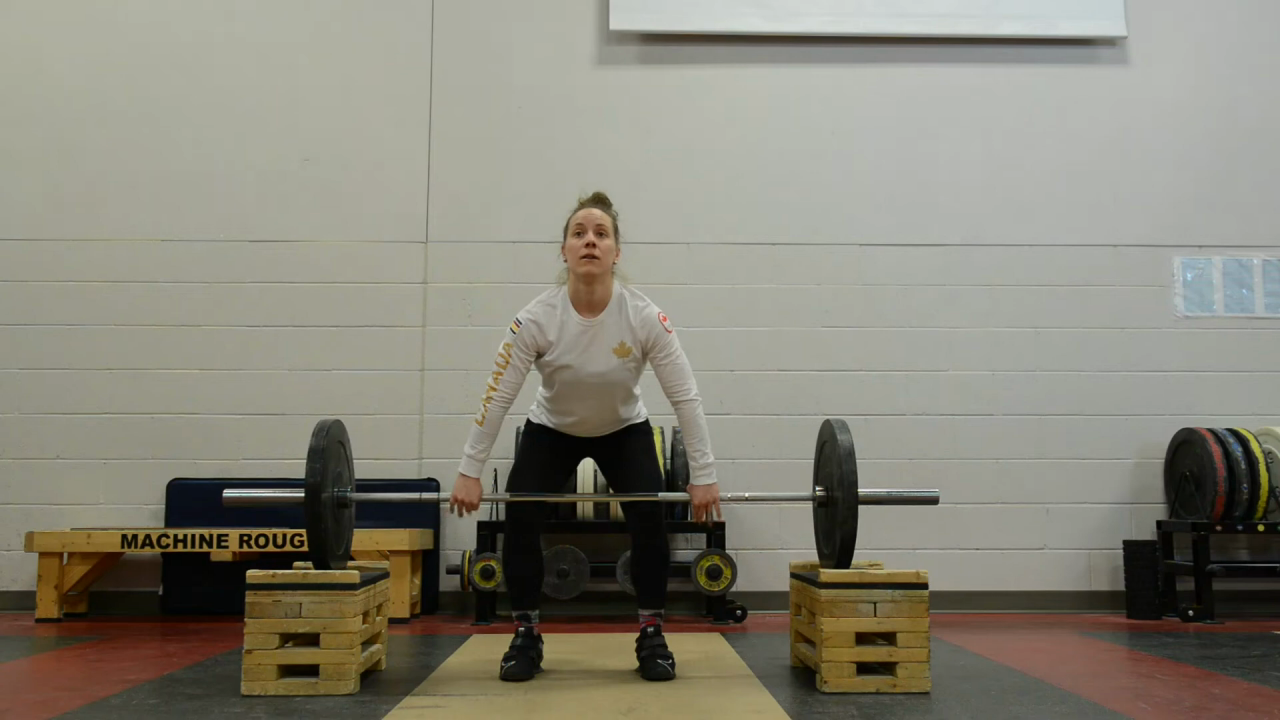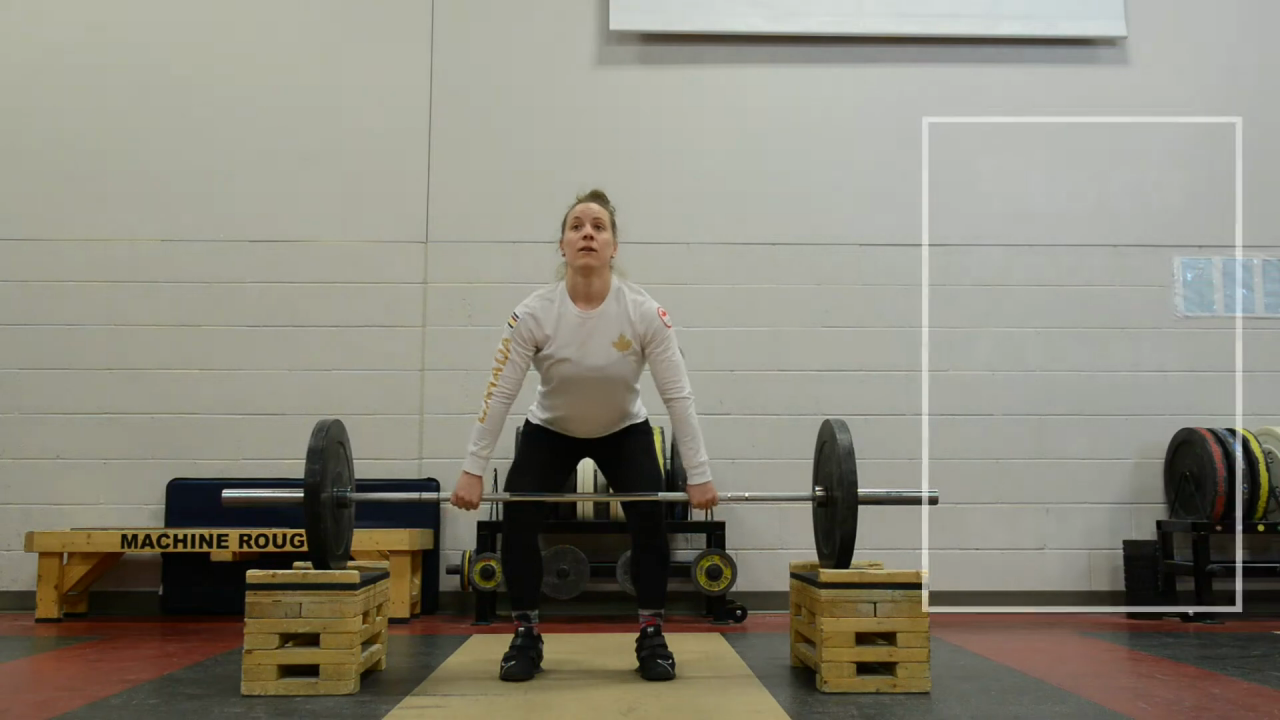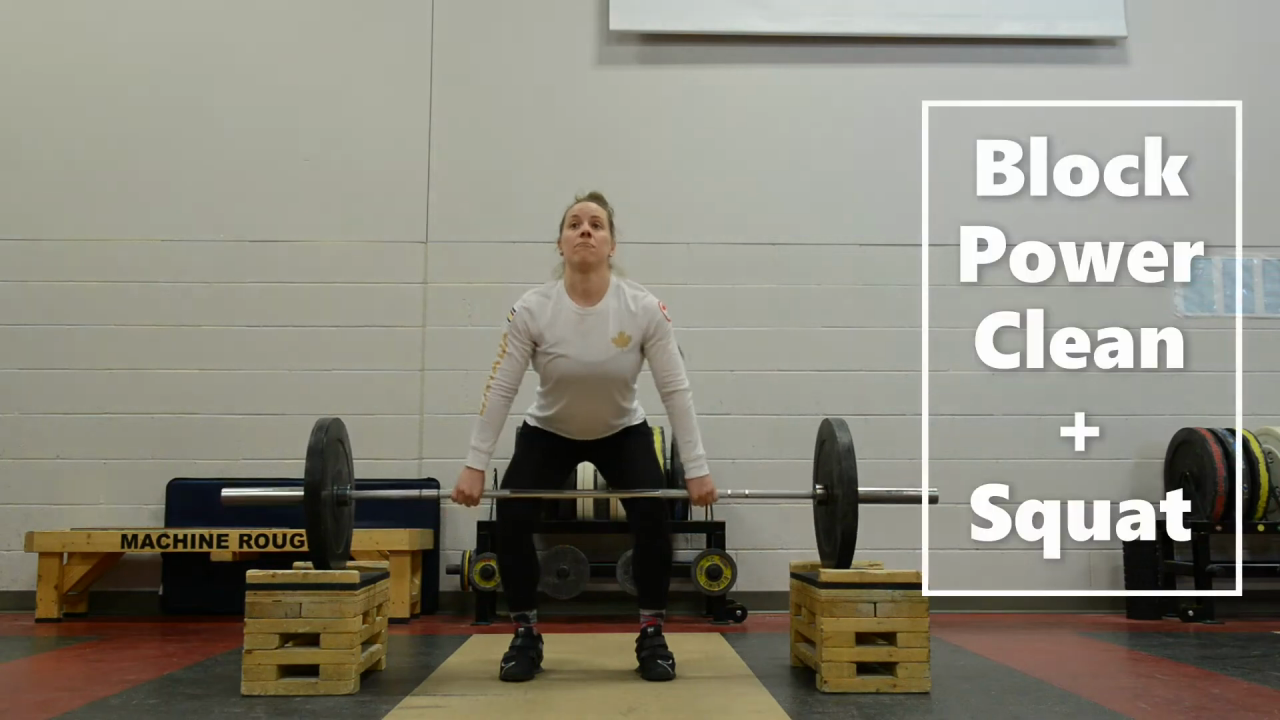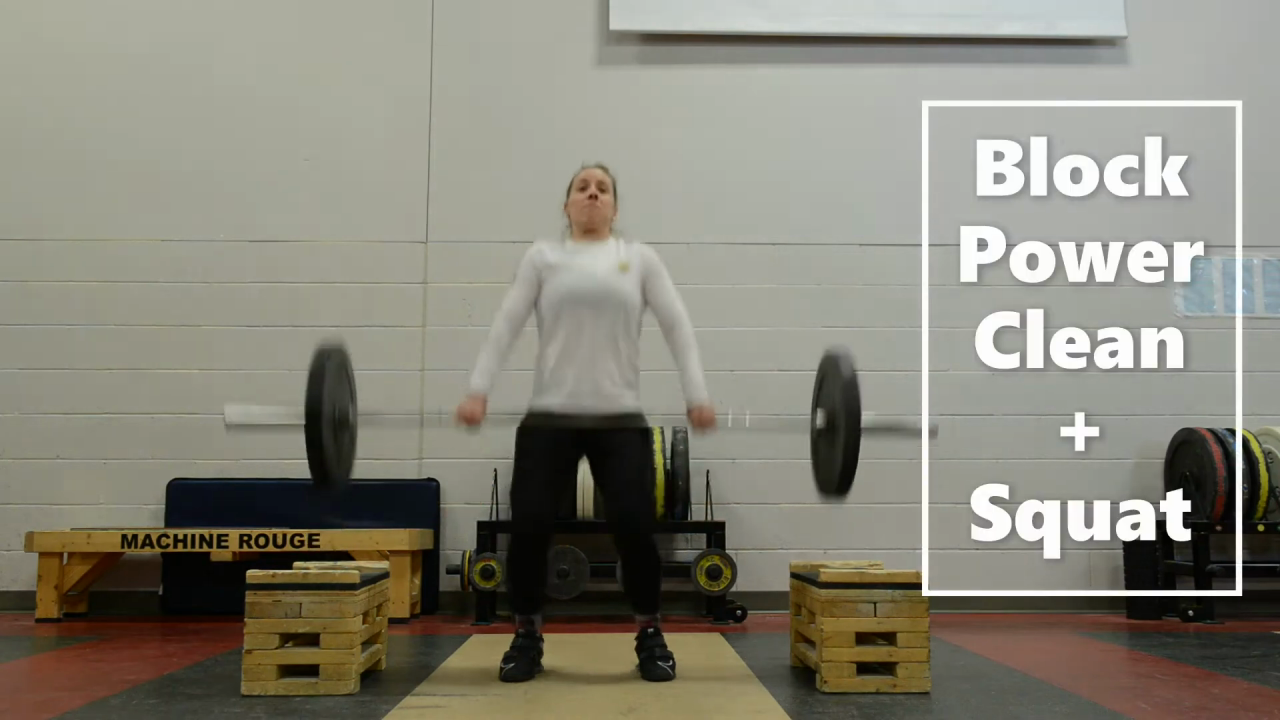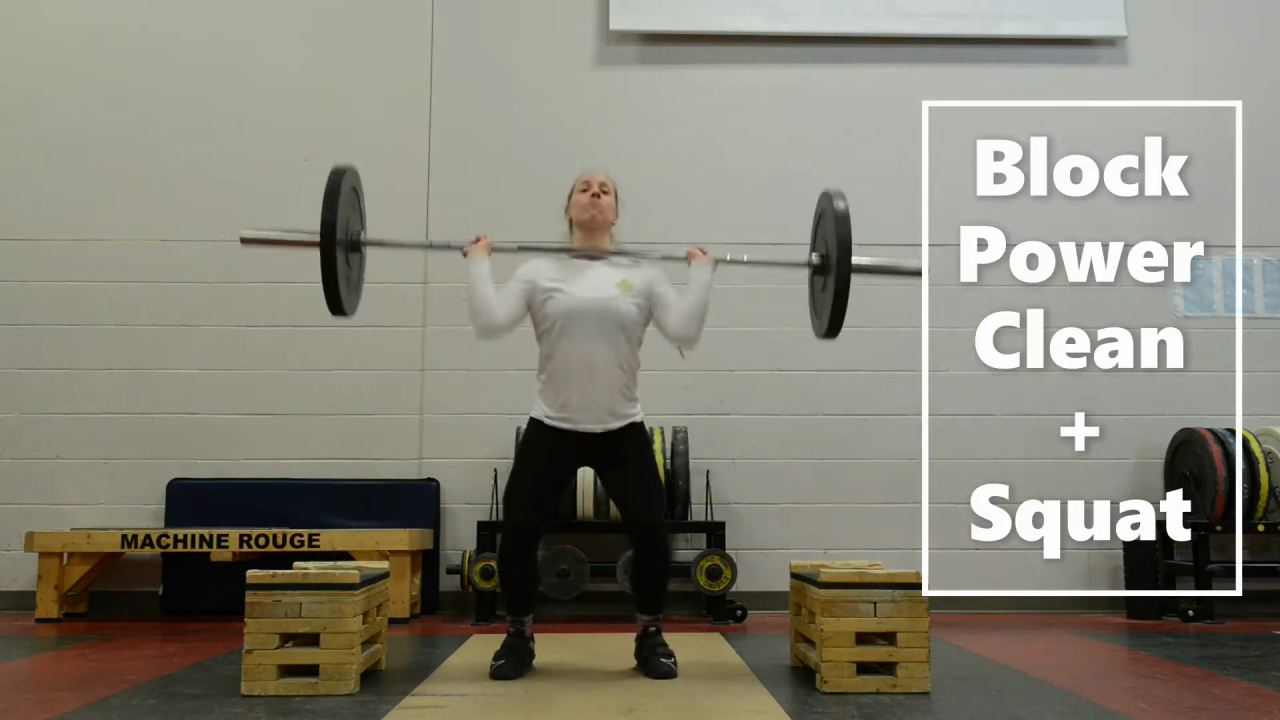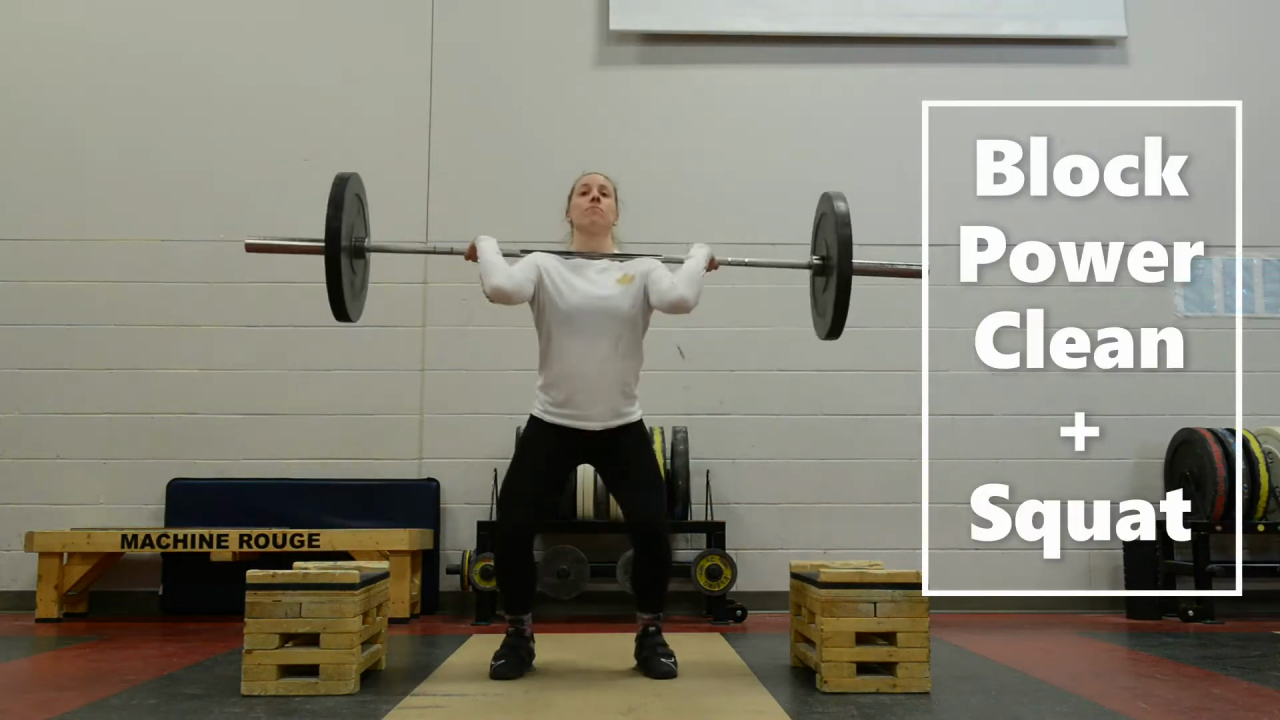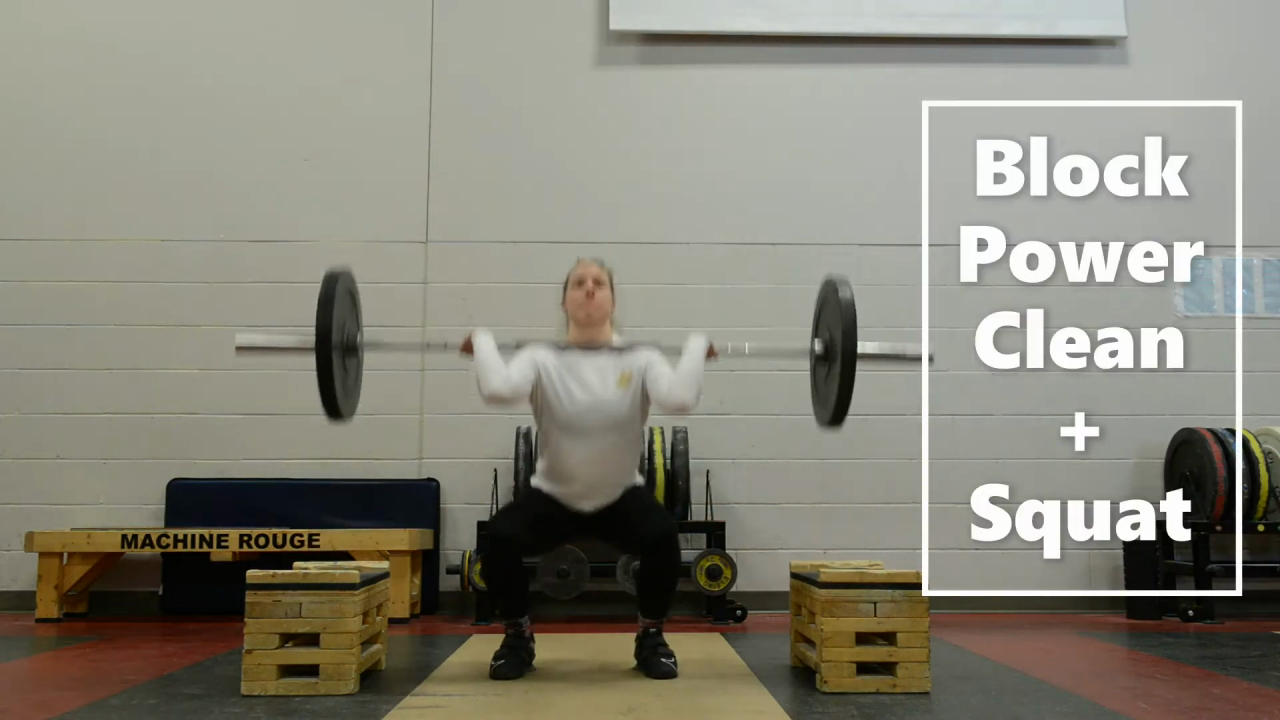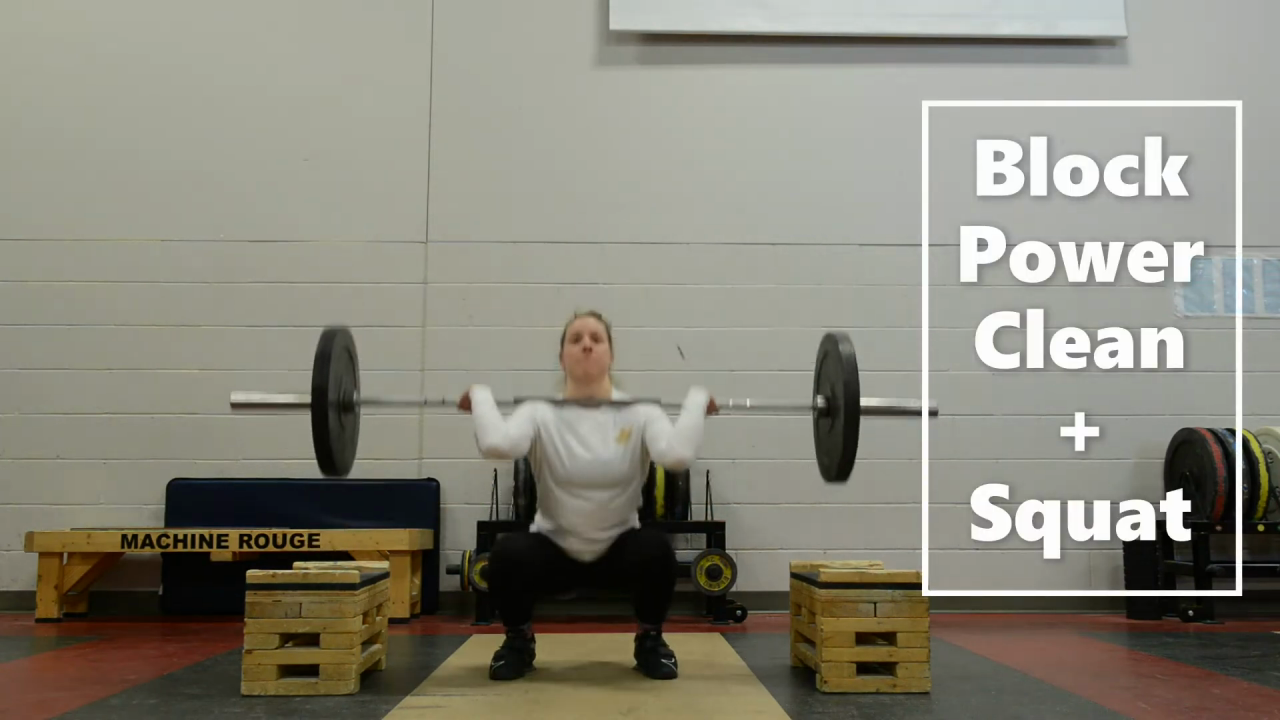
dt=0.4s
person 1, frame 1
left shoulder: (645, 317)
right shoulder: (536, 318)
left elbow: (685, 396)
right elbow: (496, 396)
left wrist: (704, 476)
right wrist: (469, 472)
left hip: (624, 431)
right hip: (551, 431)
left knee: (648, 518)
right knee: (521, 517)
left ankle: (651, 636)
right ankle: (526, 637)
person 1, frame 2
left shoulder: (645, 312)
right shoulder: (534, 313)
left elbow: (678, 395)
right elbow: (499, 393)
left wrist: (699, 475)
right wrist: (472, 470)
left hip: (624, 432)
right hip: (550, 432)
left knee: (649, 518)
right knee: (519, 518)
left ankle: (651, 636)
right ankle: (526, 637)
person 1, frame 3
left shoulder: (644, 308)
right shoulder: (532, 309)
left elbow: (675, 389)
right elbow: (500, 387)
left wrist: (697, 469)
right wrist: (474, 465)
left hip: (623, 432)
right hip: (548, 432)
left knee: (653, 518)
right knee: (512, 519)
left ankle: (652, 636)
right ankle: (526, 637)
person 1, frame 4
left shoulder: (640, 258)
right shoulder: (543, 256)
left elbow: (678, 326)
right elbow: (506, 324)
left wrist: (698, 395)
right wrist: (477, 389)
left hip: (620, 421)
right hip: (549, 420)
left knee: (634, 528)
right knee: (529, 528)
left ankle: (650, 636)
right ankle: (527, 638)
person 1, frame 5
left shoulder: (643, 275)
right shoulder: (539, 271)
left elbow: (685, 333)
right elbow: (489, 324)
left wrist: (701, 277)
right wrist: (478, 262)
left hip: (621, 429)
right hip: (552, 427)
left knee: (650, 530)
right knee: (517, 532)
left ankle: (650, 637)
right ankle: (519, 637)
person 1, frame 6
left shoulder: (642, 269)
right shoulder: (543, 266)
left elbow: (680, 298)
right elbow: (501, 289)
left wrist: (699, 255)
right wrist: (485, 246)
left hip: (621, 426)
right hip: (552, 424)
left knee: (652, 528)
right knee: (513, 529)
left ankle: (650, 635)
right ankle: (518, 635)
person 1, frame 7
left shoulder: (640, 360)
right shoulder: (541, 359)
left elbow: (679, 398)
right elbow: (499, 390)
left wrist: (695, 346)
right wrist: (483, 341)
left hip: (621, 494)
right hip: (553, 495)
left knee: (662, 537)
right knee: (501, 538)
left ankle: (650, 635)
right ankle: (518, 637)
person 1, frame 8
left shoulder: (639, 415)
right shoulder: (540, 415)
left elbow: (678, 455)
right elbow: (496, 445)
left wrist: (695, 401)
right wrist: (481, 397)
left hip: (618, 548)
right hip: (554, 549)
left knee: (656, 553)
right knee: (507, 556)
left ankle: (649, 638)
right ankle: (519, 639)
